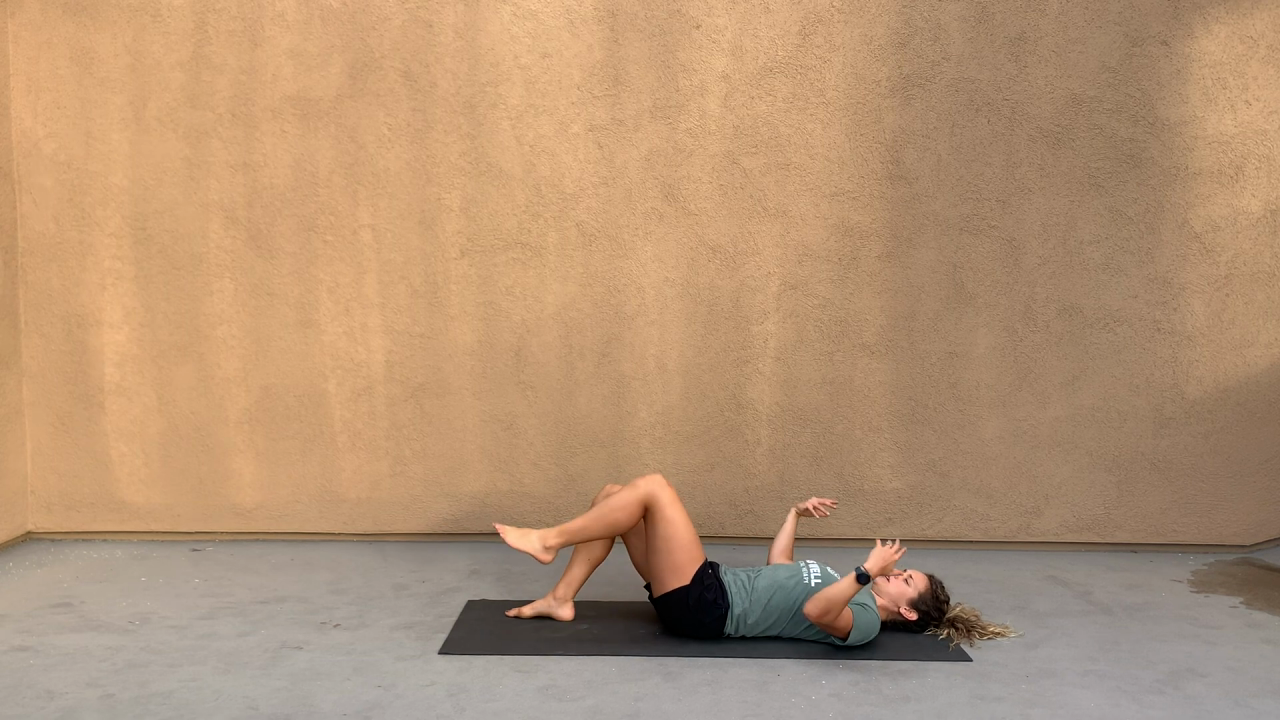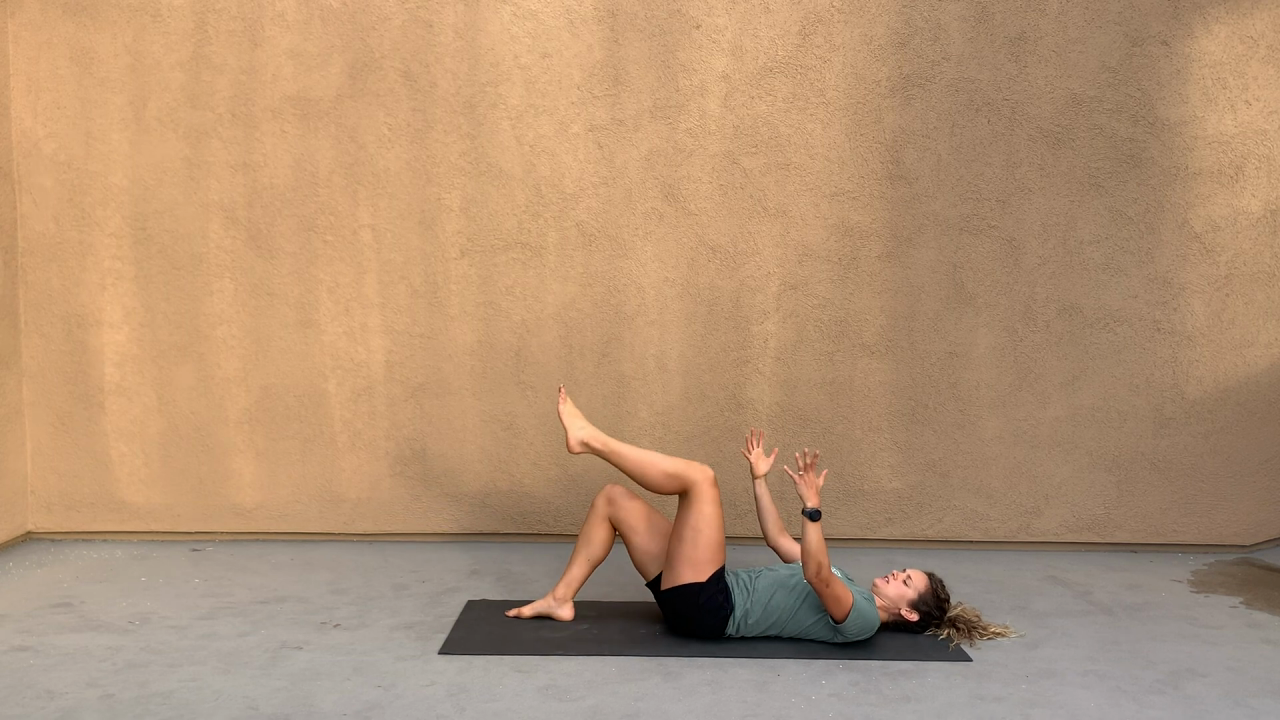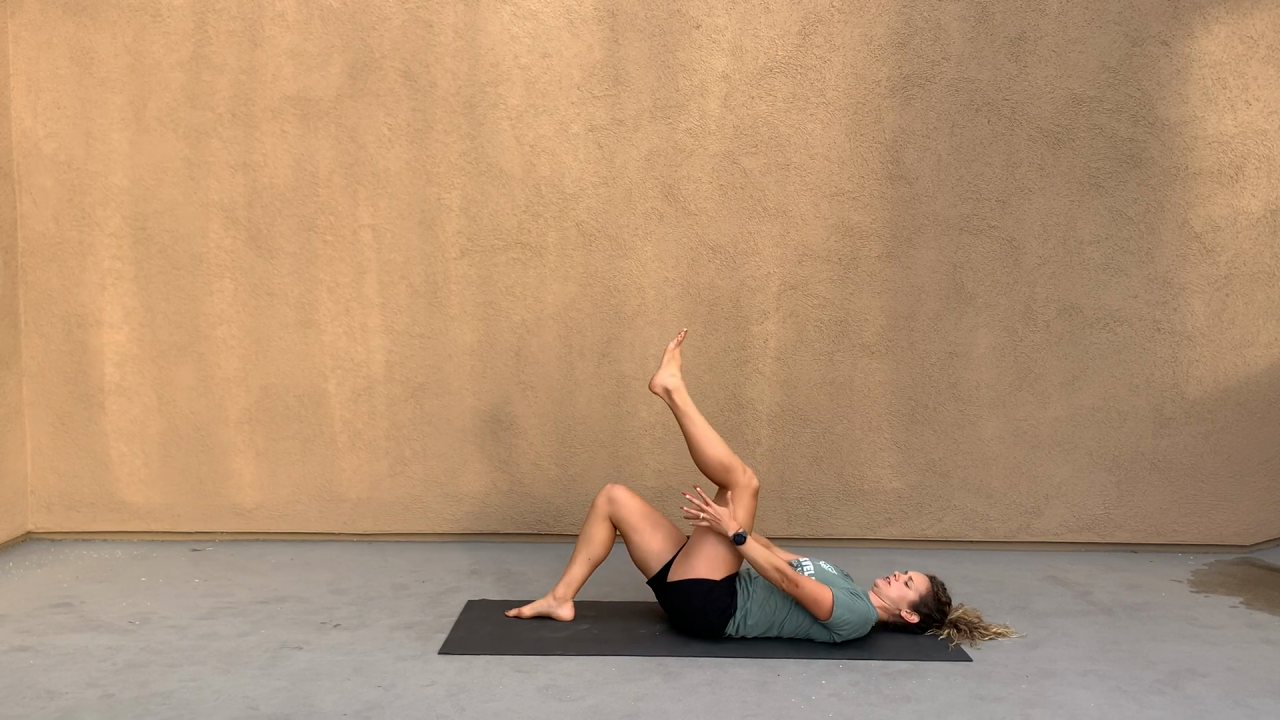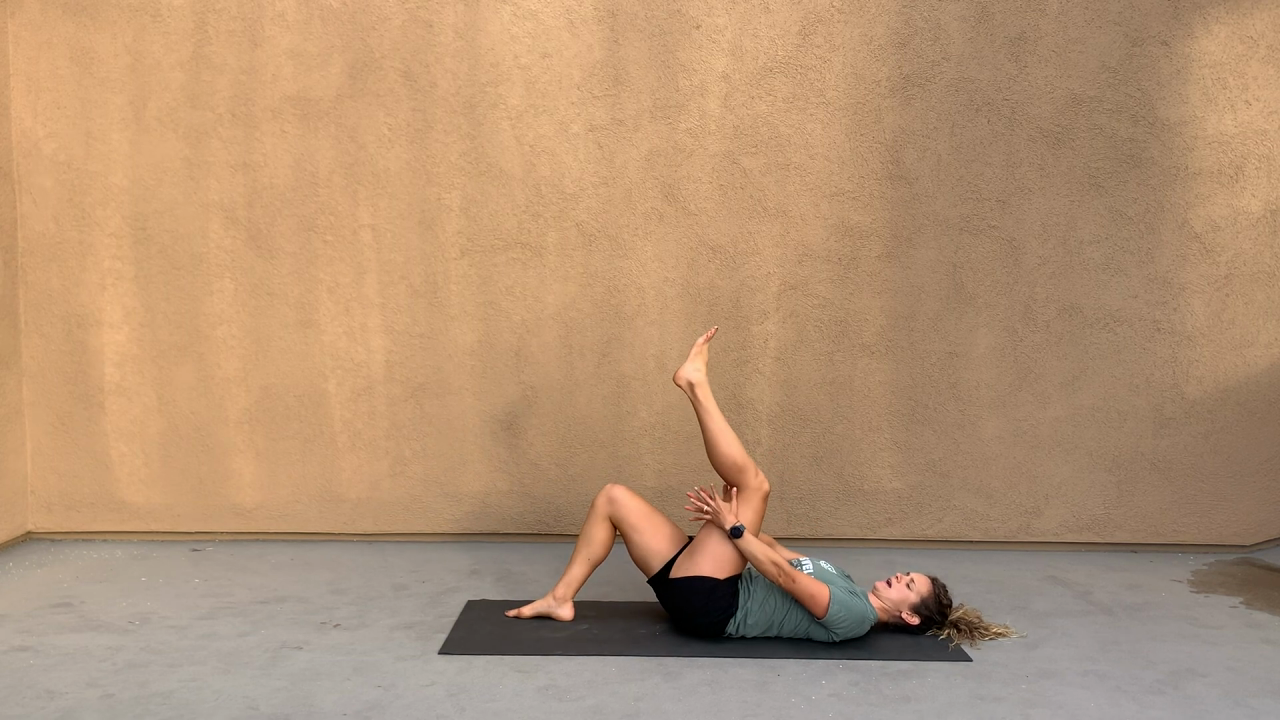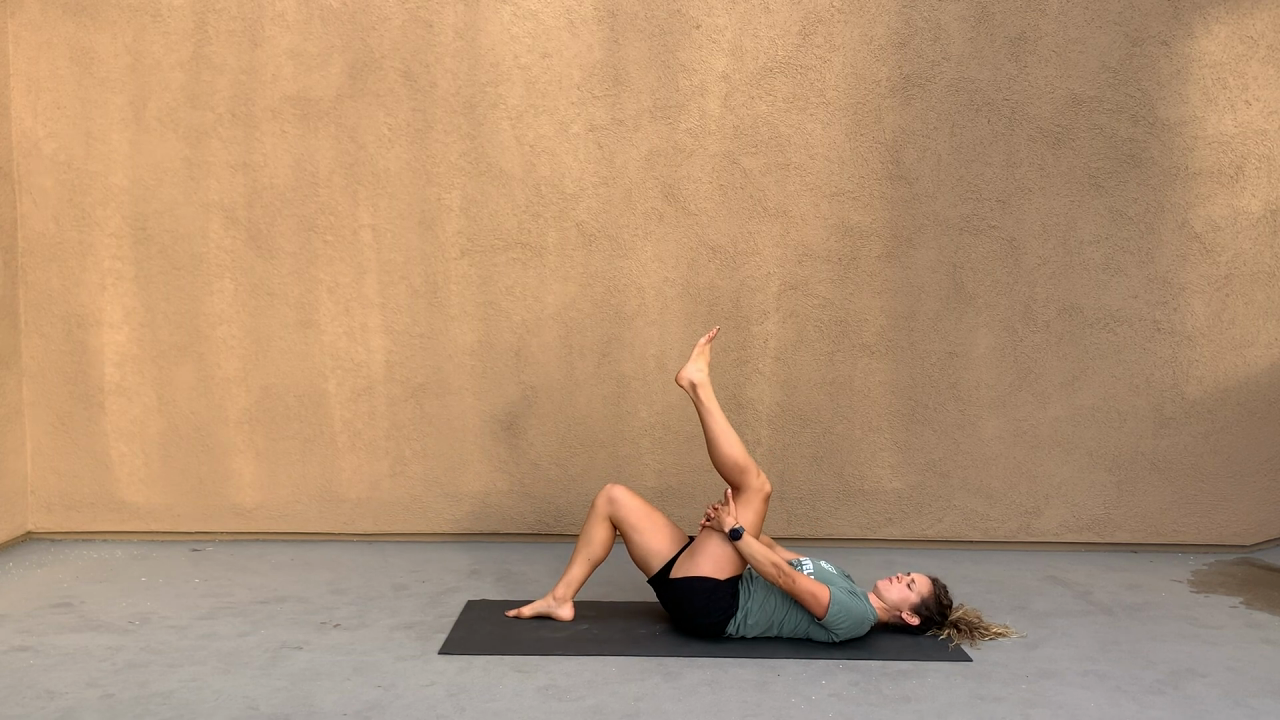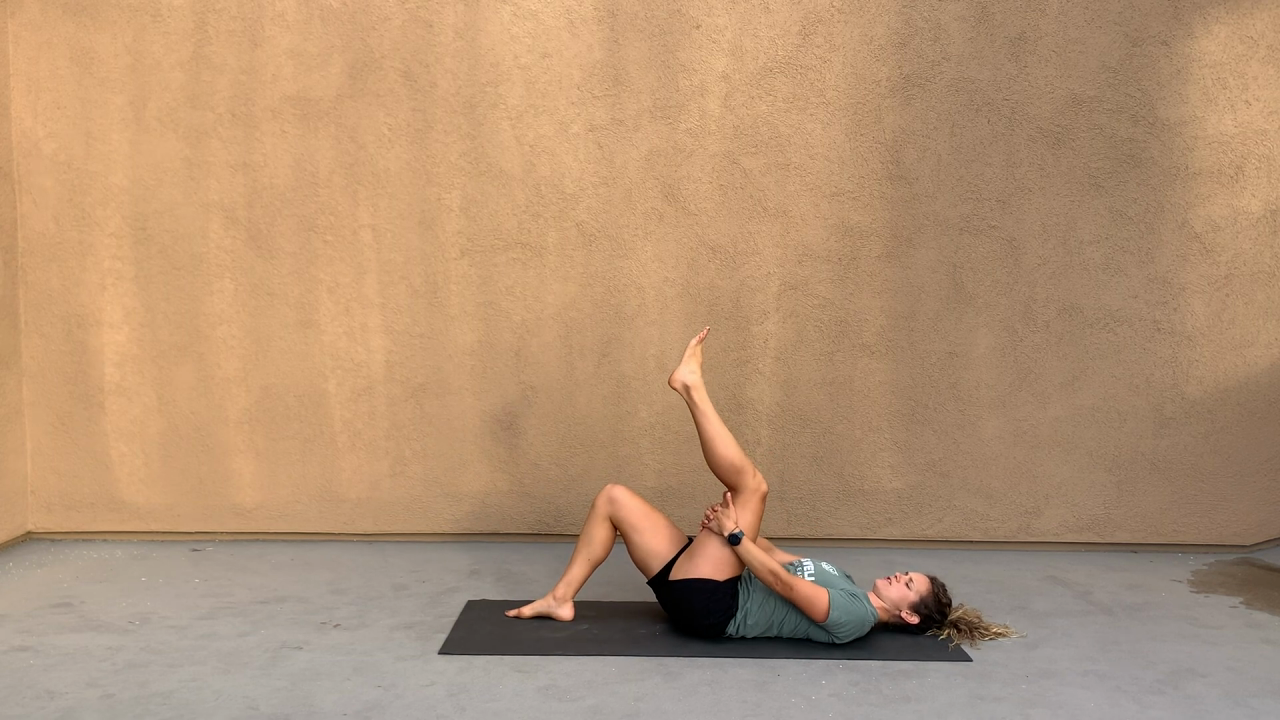
dt=0.4s
person 1, frame 1
left shoulder: (862, 621)
right shoulder: (848, 591)
left elbow: (812, 610)
left wrist: (865, 573)
right wrist: (795, 515)
left hip: (702, 606)
right hip: (711, 584)
left knee: (655, 486)
right knee: (613, 494)
left ankle: (549, 539)
right ankle: (560, 599)
person 1, frame 2
left shoulder: (860, 619)
right shoulder: (843, 589)
left elbow: (816, 573)
right elbow: (778, 539)
left wrist: (813, 507)
right wrist: (760, 478)
left hip: (705, 607)
right hip: (698, 596)
left knee: (700, 477)
right knee: (612, 499)
left ankle: (590, 438)
right ankle: (560, 600)
person 1, frame 3
left shoulder: (855, 617)
right shoulder: (845, 587)
left elbow: (787, 579)
right elbow: (779, 558)
left wrist: (734, 530)
right wrist: (725, 519)
left hip: (707, 606)
right hip: (695, 593)
left knee: (742, 480)
right knee: (613, 497)
left ankle: (673, 390)
right ankle: (560, 599)
person 1, frame 4
left shoulder: (853, 617)
right shoulder: (845, 587)
left elbow: (784, 574)
right elbow: (770, 548)
left wrist: (733, 526)
right wrist: (728, 518)
left hip: (707, 603)
right hip: (696, 588)
left knee: (754, 484)
right knee: (612, 497)
right ankle: (561, 599)
person 1, frame 5
left shoulder: (853, 617)
right shoulder: (846, 588)
left elbow: (784, 576)
right elbow: (776, 552)
left wrist: (732, 530)
right wrist: (735, 524)
left hip: (707, 604)
right hip: (696, 589)
left knee: (756, 485)
right knee: (612, 497)
left ankle: (700, 388)
right ankle: (560, 599)
person 1, frame 6
left shoulder: (853, 619)
right shoulder: (845, 587)
left elbow: (784, 583)
right elbow: (776, 556)
left wrist: (733, 534)
right wrist: (735, 527)
left hip: (706, 605)
right hip: (695, 590)
left knee: (751, 484)
right knee: (613, 498)
left ankle: (693, 388)
right ankle: (560, 599)
